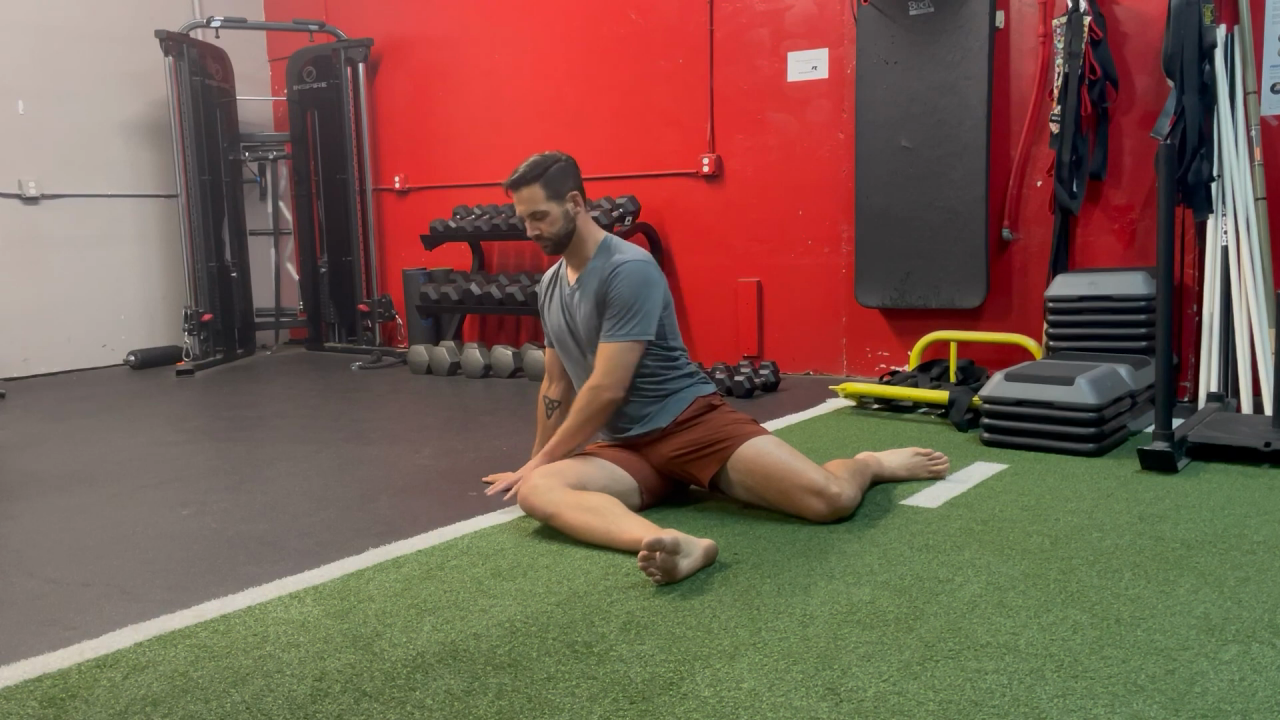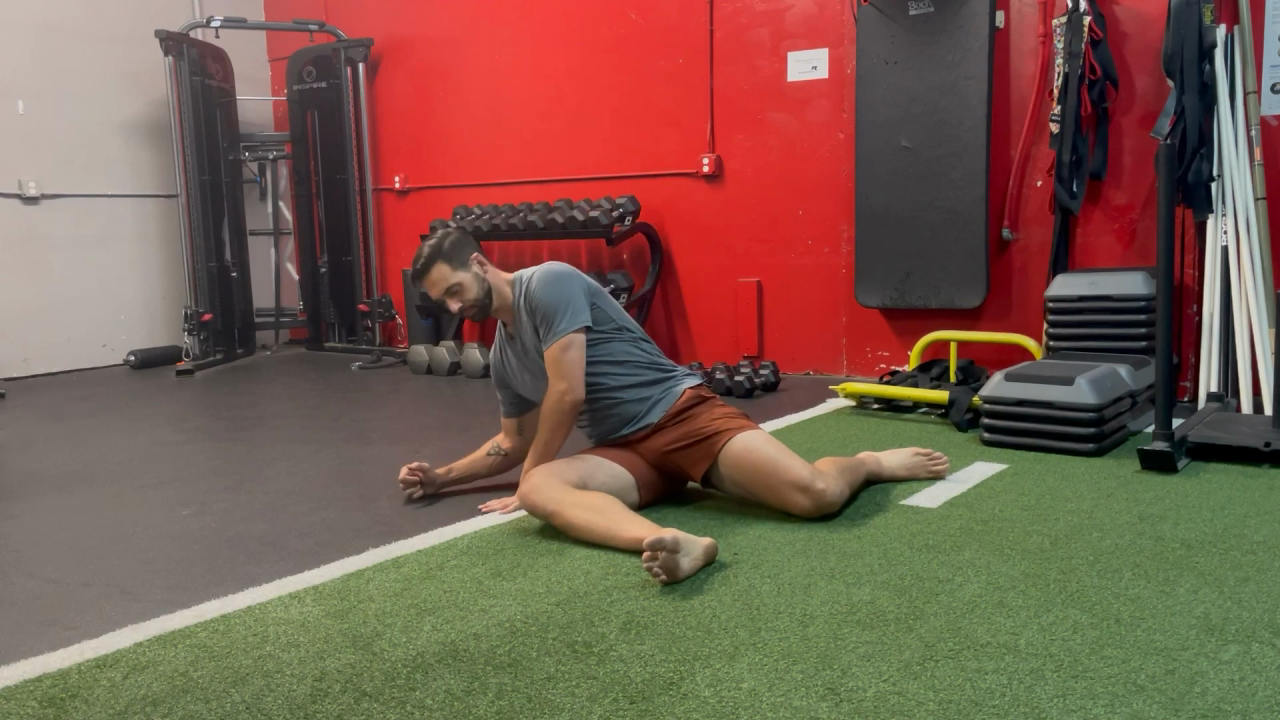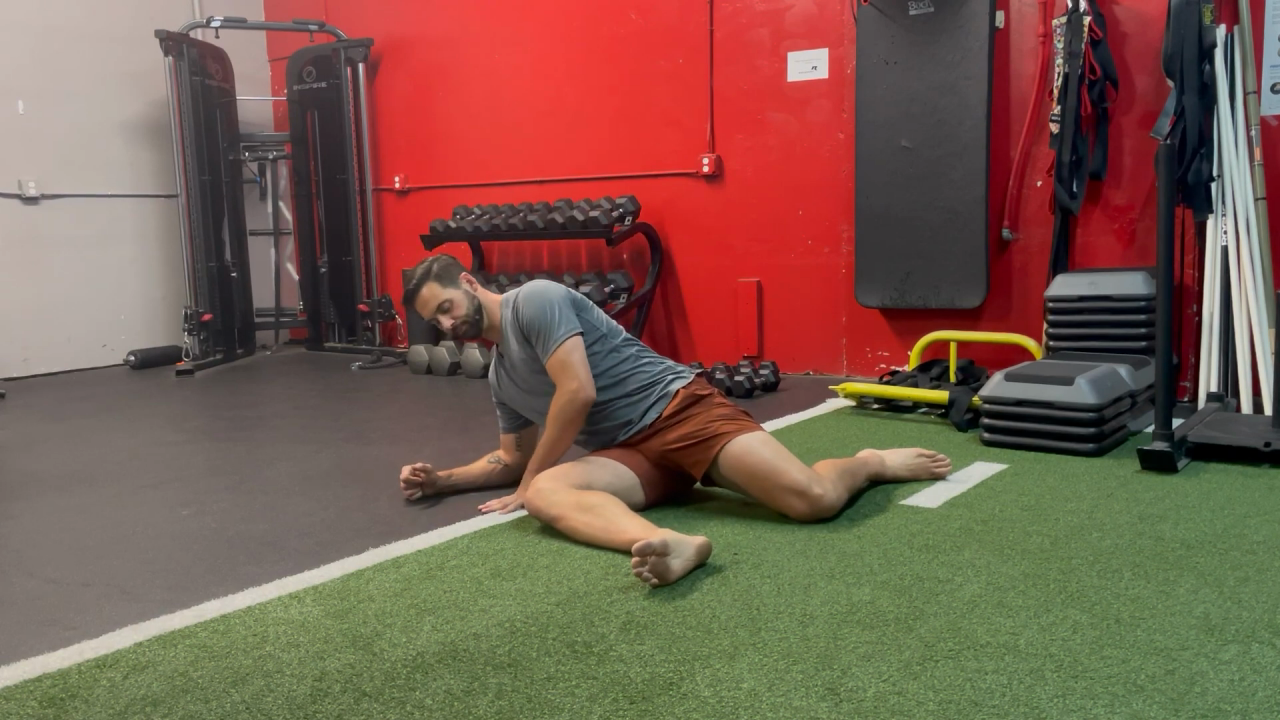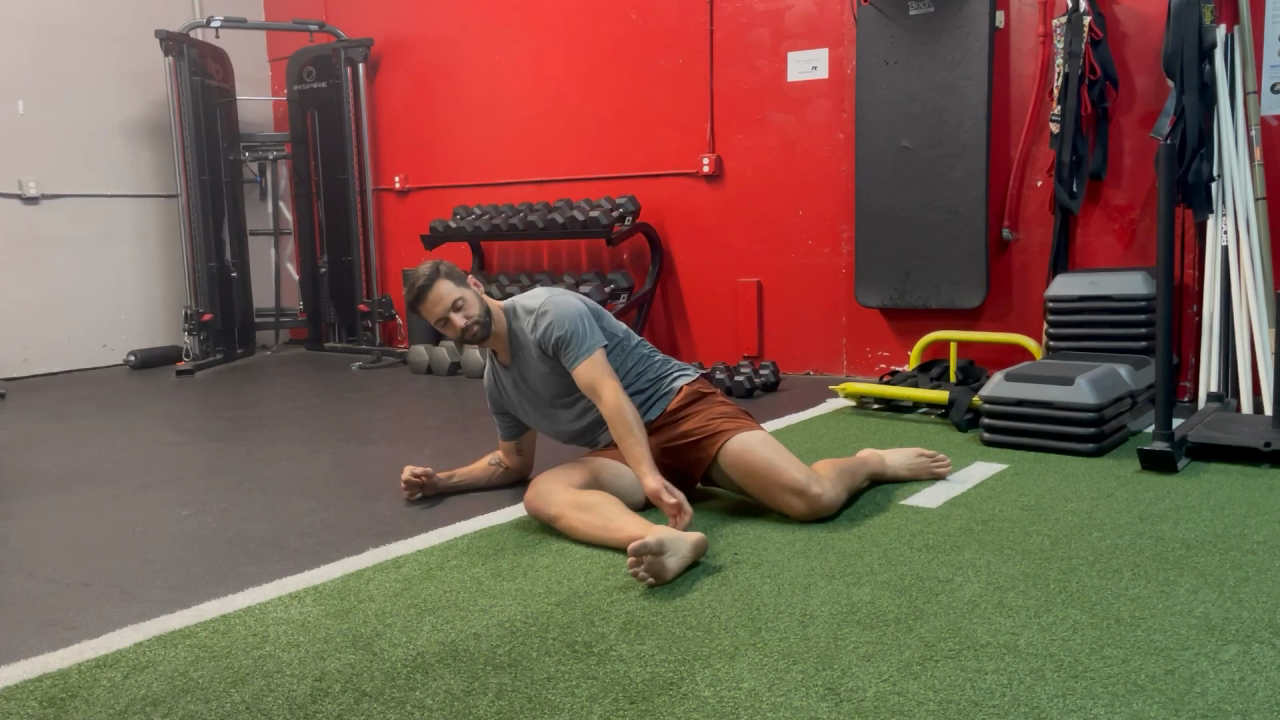
dt=1s
person 1, frame 1
left shoulder: (628, 269)
right shoulder: (550, 286)
left elbow: (608, 388)
right elbow: (555, 386)
left wrist: (544, 458)
right wrist: (534, 463)
left hip: (690, 422)
right hip: (626, 449)
left knee: (831, 498)
right knee: (535, 492)
left ankle: (872, 464)
right ankle: (675, 544)
person 1, frame 2
left shoulder: (548, 283)
right shoulder: (502, 354)
left elbow: (568, 393)
right elbow: (513, 443)
left wrist: (526, 475)
right wrist: (442, 477)
left hip: (680, 412)
right hip: (624, 449)
left knee: (815, 494)
right knee: (538, 491)
left ankle: (868, 464)
right ankle: (668, 542)
person 1, frame 3
left shoulder: (534, 300)
right shoulder: (500, 375)
left elbow: (577, 392)
right elbow: (511, 459)
left wrist: (529, 479)
right wrist: (440, 479)
left hip: (679, 408)
right hip: (630, 451)
left knee: (814, 498)
right knee: (547, 493)
left ankle: (873, 463)
right ankle: (669, 544)
person 1, frame 4
left shoulder: (551, 311)
right shoulder: (496, 381)
left elbow: (610, 395)
right elbow: (514, 463)
left wrist: (647, 476)
right wrist: (440, 481)
left hip: (679, 406)
right hip: (620, 452)
left knee: (813, 497)
right knee: (543, 493)
left ankle: (872, 462)
right ankle: (665, 540)
